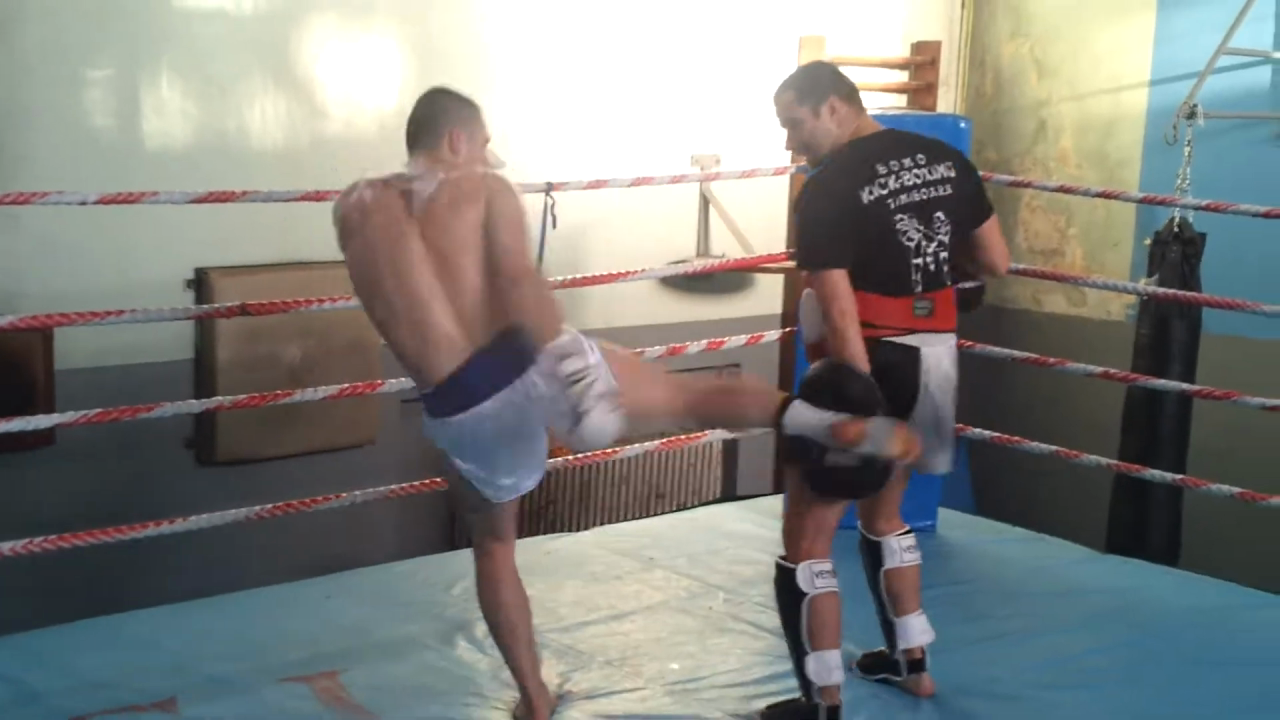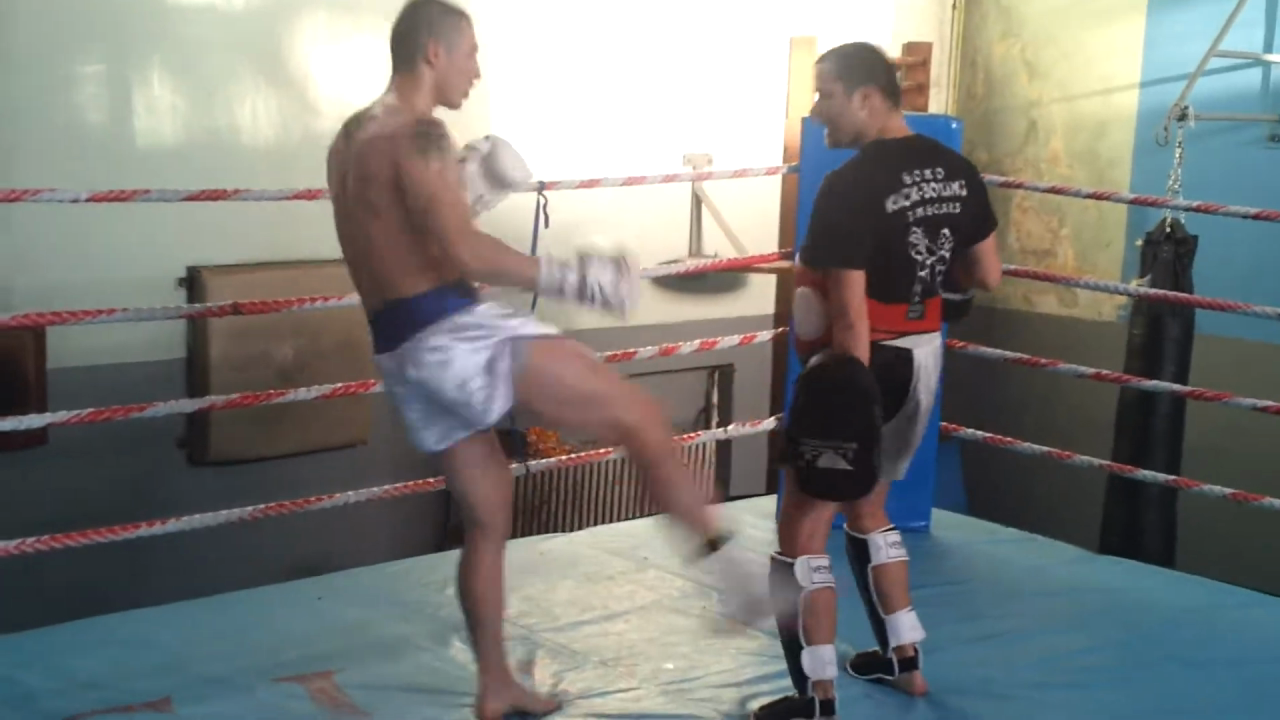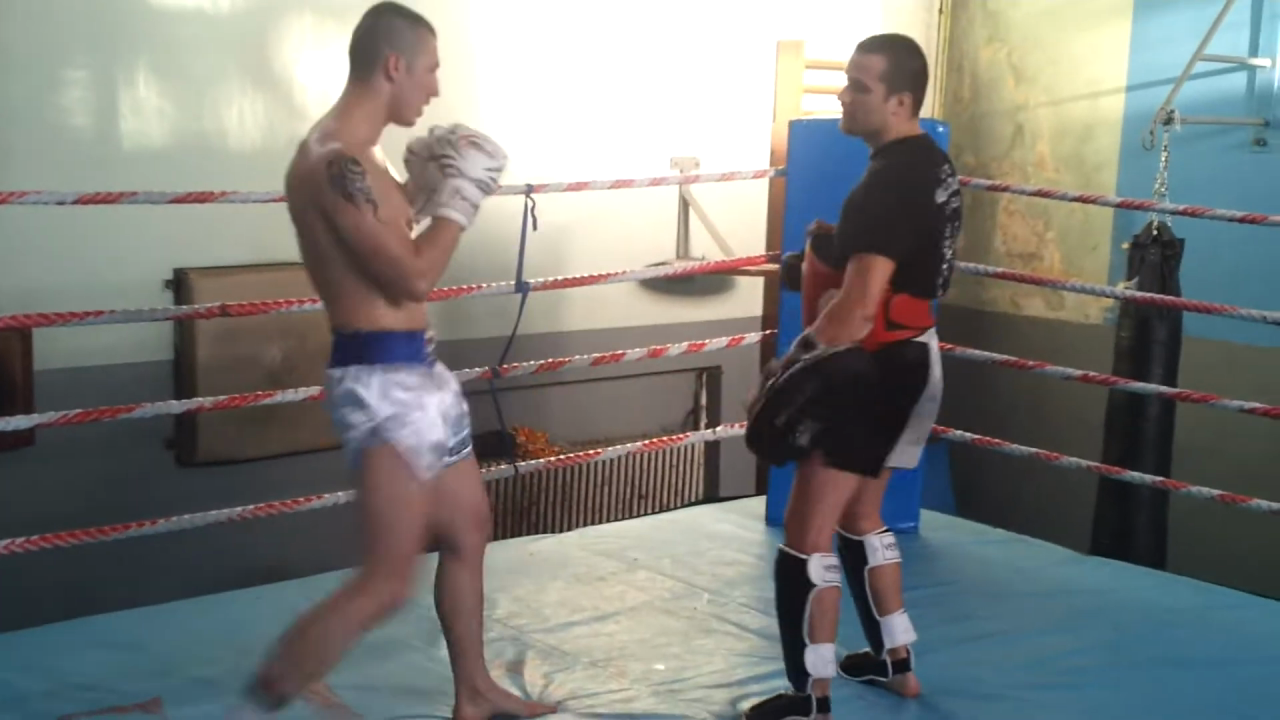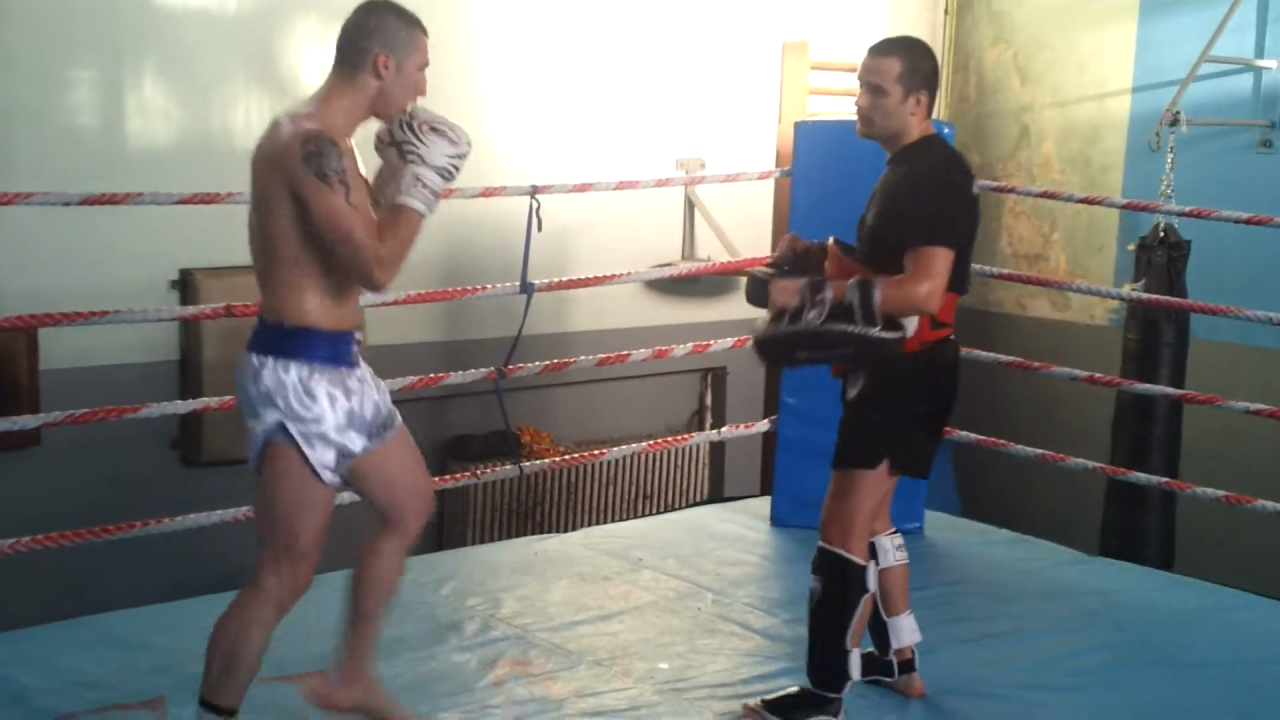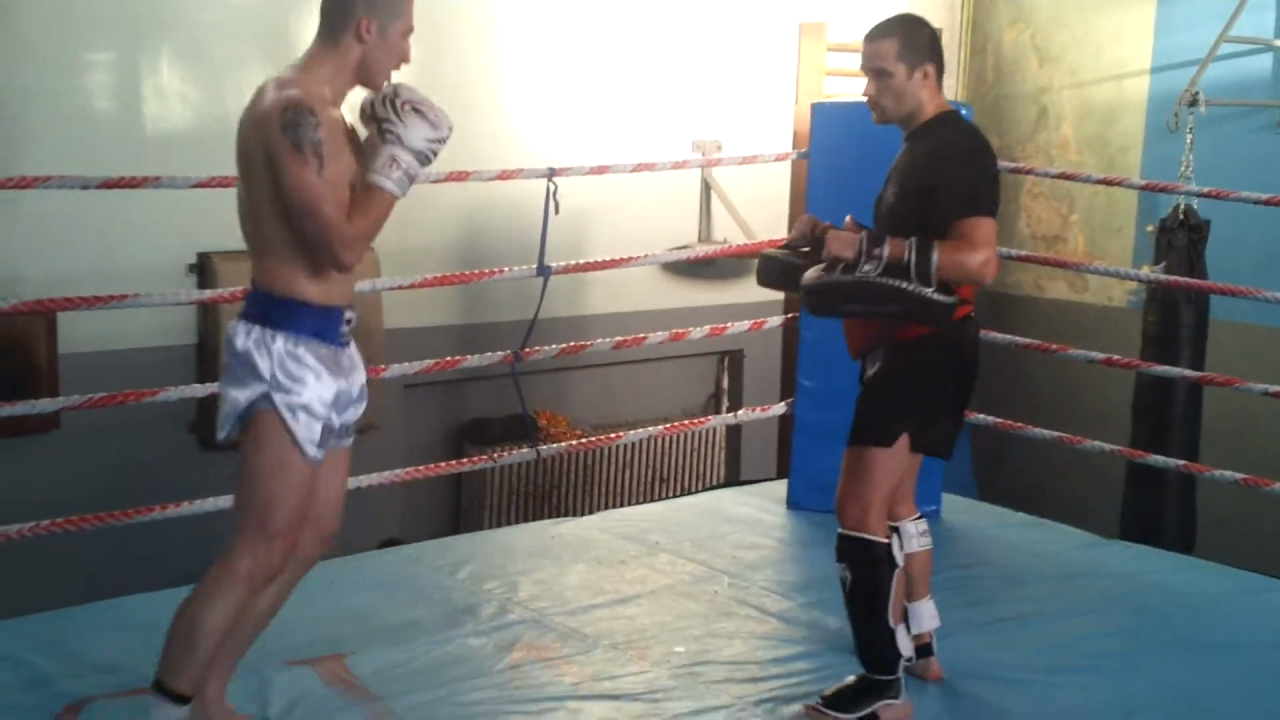
dt=0.2s
person 1, frame 1
left shoulder: (353, 206)
right shoulder: (481, 190)
right elbow: (521, 280)
right wrist: (573, 359)
left hip: (459, 416)
right hip: (522, 372)
left knee: (492, 546)
right knee: (696, 389)
right ankle: (827, 425)
person 1, frame 2
left shoulder: (348, 139)
right shoulder: (417, 133)
right elbow: (462, 254)
left wrist: (472, 180)
right wrist: (576, 270)
left hip: (400, 356)
right hip: (447, 333)
left knee: (488, 525)
right knee: (641, 420)
right ankle: (725, 561)
person 1, frame 3
left shoulder: (342, 151)
right shoulder: (338, 161)
right elbow: (414, 279)
left wrist: (427, 185)
right wrist: (465, 190)
left hip: (407, 375)
right hip: (383, 378)
left knee: (467, 535)
right knee: (387, 584)
person 1, frame 4
left shoulder: (316, 141)
right shoulder: (310, 146)
right elbow: (373, 266)
left wrist: (396, 174)
right wrist: (424, 180)
left hip: (337, 368)
right hip: (300, 377)
left knee: (411, 505)
right knee: (285, 575)
person 1, frame 5
left shoulder: (310, 111)
right shoulder: (294, 115)
right elbow: (344, 247)
left wrist: (377, 152)
right wrist: (401, 158)
left hip: (322, 343)
right hip: (288, 347)
left knee: (311, 535)
right knee: (258, 552)
person 2, frame 1
left shoulder: (828, 187)
right shoulder: (946, 160)
left elbow: (837, 307)
right elbow: (995, 261)
left wrist: (857, 400)
left hip: (870, 366)
right hip: (936, 360)
left knee: (806, 538)
right knee: (883, 513)
right ankle: (911, 660)
person 2, frame 2
left shoulder: (849, 186)
right shoulder: (955, 170)
left elbow: (846, 309)
right elbow: (987, 276)
left wrist: (842, 398)
left hip: (864, 367)
right hip: (919, 360)
left knee: (801, 532)
right knee: (864, 508)
right ankle: (903, 658)
person 2, frame 3
left shoulder: (894, 177)
right shoulder: (924, 166)
left elbow: (861, 302)
left wrist: (787, 376)
right wrist: (834, 249)
left hip: (873, 367)
right hip: (902, 362)
left knee: (807, 531)
right knee: (859, 515)
right ankle: (895, 660)
person 2, frame 4
left shoulder: (935, 173)
right shoulder: (907, 168)
left elbow: (922, 289)
left wrist: (810, 293)
right wrist: (821, 252)
left hip: (905, 372)
right hip: (886, 369)
left knee: (842, 531)
right knee: (871, 517)
right ankle: (898, 659)
person 2, frame 5
left shoulder: (957, 148)
right shoulder: (921, 147)
left elbow: (978, 260)
left wrist: (866, 248)
right wrist: (839, 234)
left hip: (926, 351)
right hip: (903, 347)
left knee: (859, 511)
right knee: (894, 500)
right ankle: (918, 643)
